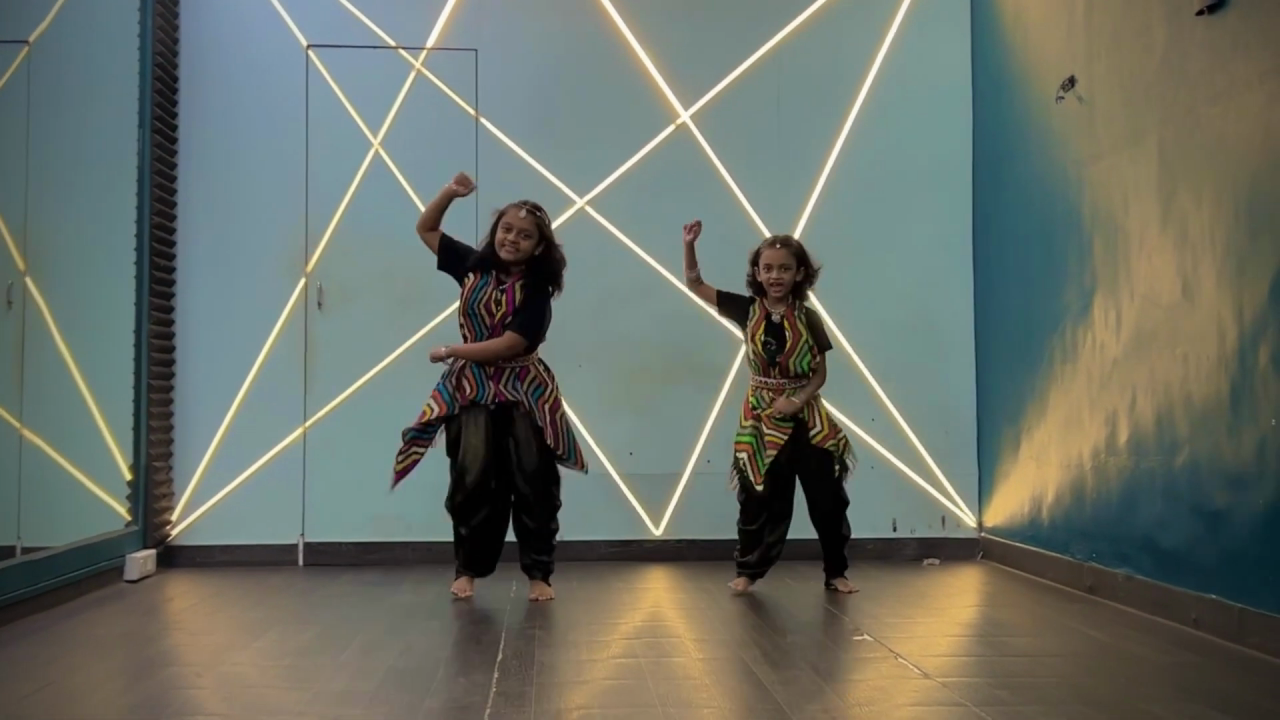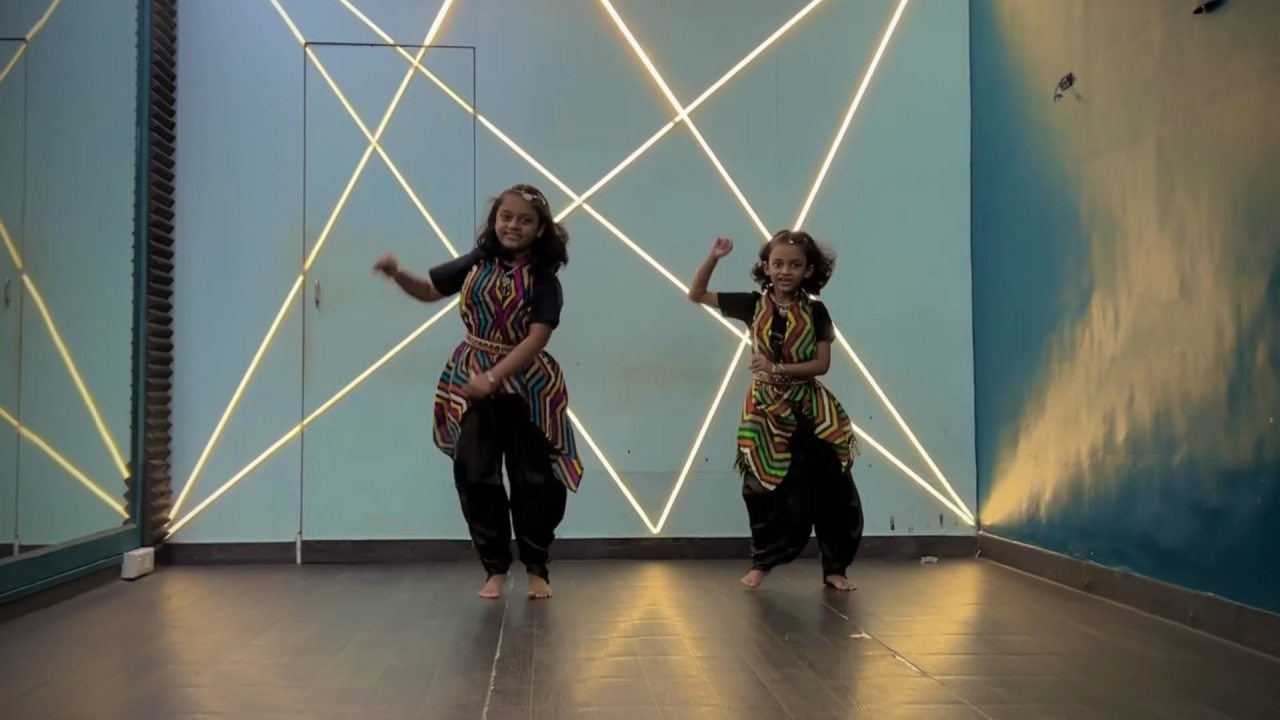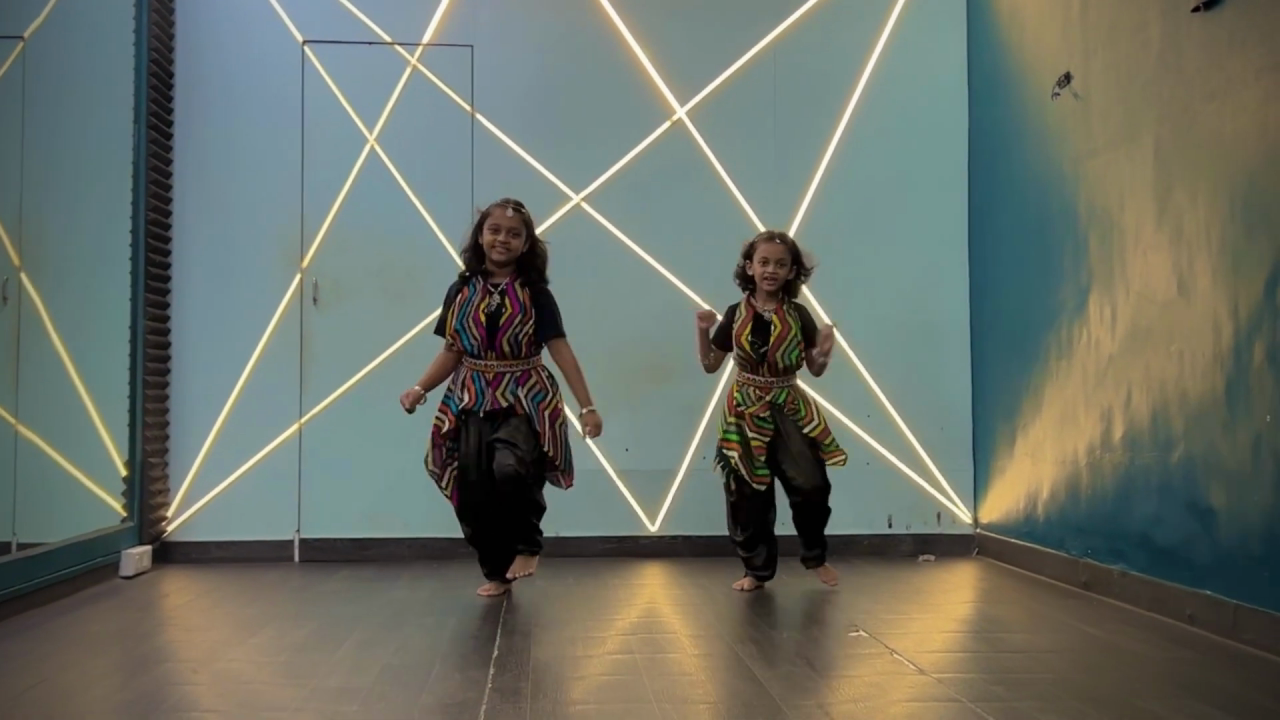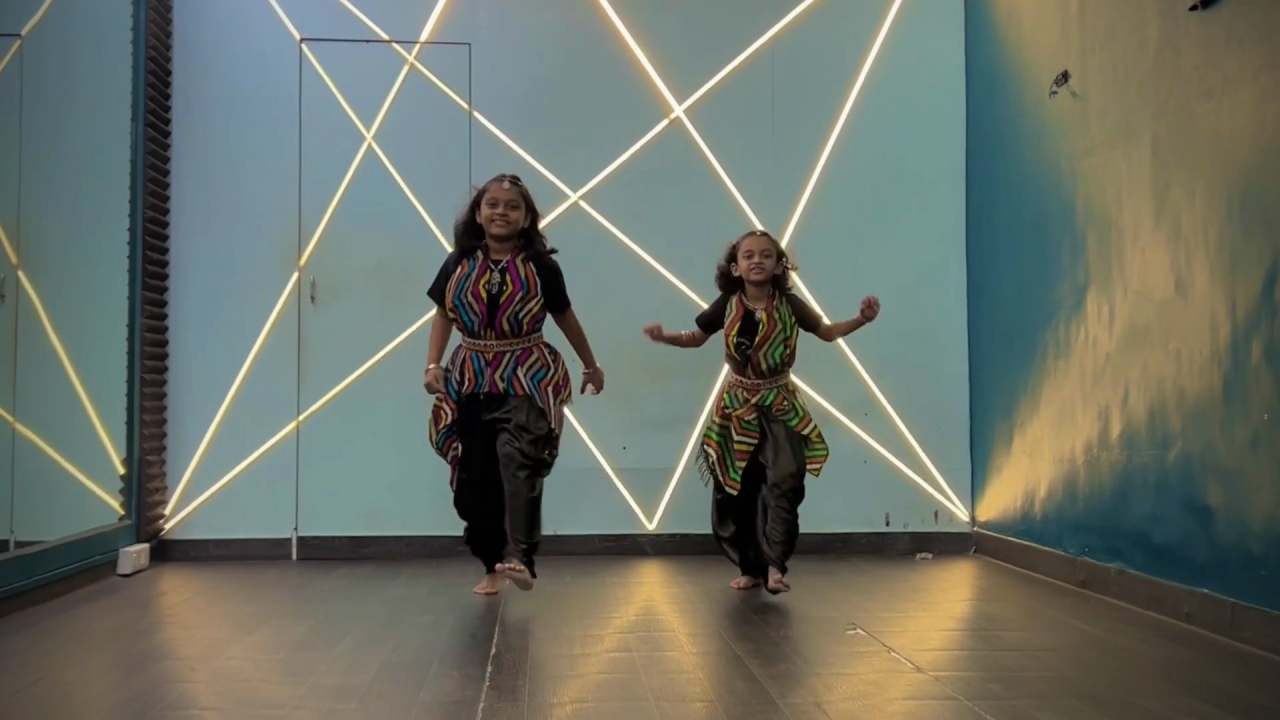
dt=0.2s
person 1, frame 1
left shoulder: (537, 294)
right shoulder: (472, 267)
left elbow: (509, 345)
right elbow: (426, 229)
left wrist: (451, 351)
right wrist: (450, 193)
left hip: (523, 394)
right hip: (471, 391)
left knee: (533, 485)
right knee: (474, 480)
left ankle: (538, 574)
right ankle: (469, 569)
person 1, frame 2
left shoulder: (544, 280)
right shoulder: (473, 265)
left elbow: (535, 339)
right elbow: (426, 291)
left wrist: (494, 376)
right wrist: (397, 273)
left hip: (526, 384)
right hip: (471, 380)
left knee: (533, 479)
right knee: (477, 477)
left ankle: (536, 569)
right ankle: (495, 568)
person 1, frame 3
left shoulder: (536, 294)
right shoulder: (461, 291)
left elbow: (560, 350)
right elbow: (452, 352)
left wrist: (586, 404)
right wrist: (419, 389)
left hip: (523, 399)
right hip: (470, 402)
left knee: (510, 470)
right knee: (474, 495)
left ankle: (525, 547)
right ankle: (497, 572)
person 1, frame 4
left shoulder: (541, 267)
right shoulder: (457, 265)
left elbow: (566, 318)
right elbow: (442, 315)
left wrist: (591, 365)
right wrist: (433, 364)
left hip: (526, 378)
right hip: (470, 379)
left knee: (518, 460)
right knee: (473, 479)
left ankle: (518, 557)
right ankle: (493, 564)
person 2, frame 1
left shoulder: (807, 319)
right shoulder: (746, 310)
left elbow: (820, 373)
right elbow: (696, 285)
left wrist: (798, 401)
right wrist: (689, 245)
left hip: (805, 413)
right hip: (761, 413)
left knee: (827, 496)
right knee: (760, 494)
left ankle: (835, 571)
right ankle: (748, 570)
person 2, frame 2
left shoulder: (815, 312)
right shoulder: (752, 306)
left elbow: (821, 365)
right elbow: (696, 295)
left wrist: (779, 370)
right wrist: (713, 259)
left hip: (811, 408)
right hip: (766, 409)
left knee: (832, 490)
right knee: (766, 491)
left ankle: (835, 567)
right ankle: (764, 561)
person 2, frame 3
left shoulder: (799, 315)
right shoulder: (736, 314)
left elbow: (816, 370)
right elbow: (710, 365)
left wrist: (824, 353)
right wrist: (703, 333)
left hip: (790, 408)
right hip: (746, 411)
left knee: (810, 484)
right knee: (749, 495)
left ankle: (816, 556)
right ankle: (756, 569)
person 2, frame 4
left shoulder: (790, 306)
right shoulder: (725, 307)
left elbow: (827, 331)
right elbow: (694, 338)
left wrist: (862, 319)
right wrist: (664, 337)
left hip: (780, 408)
right hip: (736, 410)
left knee: (784, 481)
right knee: (736, 493)
left ankle: (775, 566)
right ankle: (750, 567)
